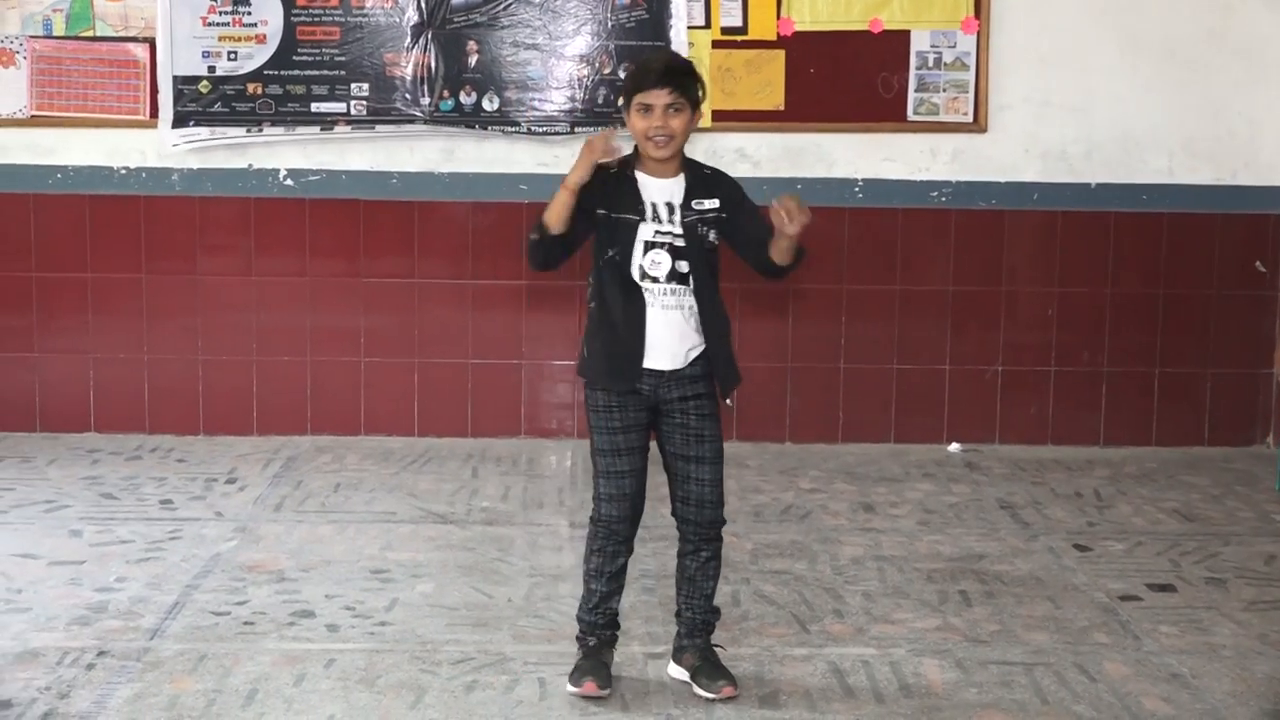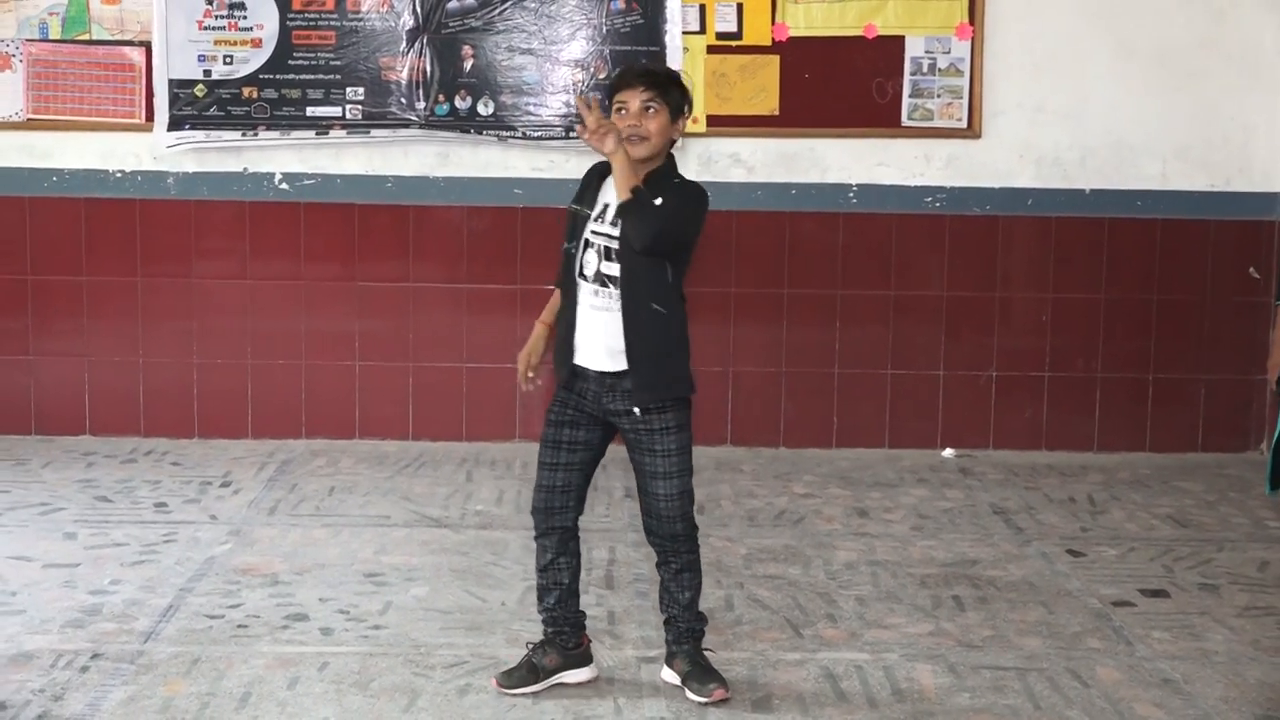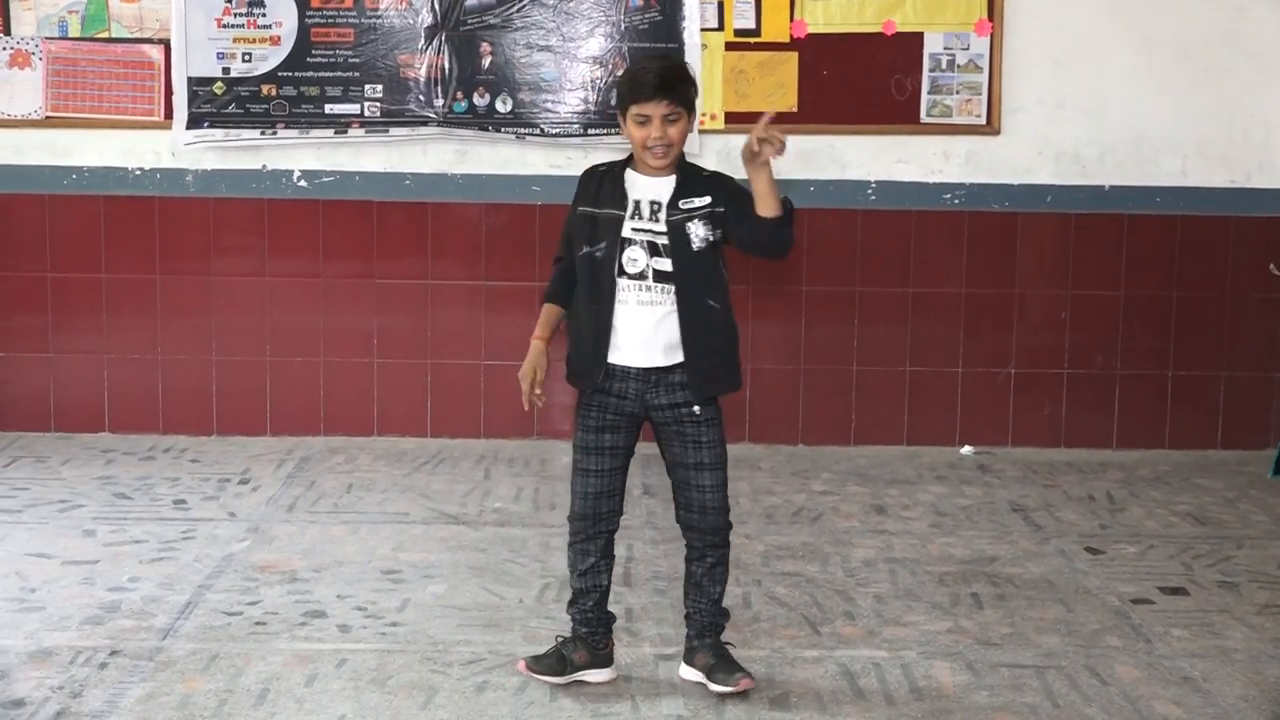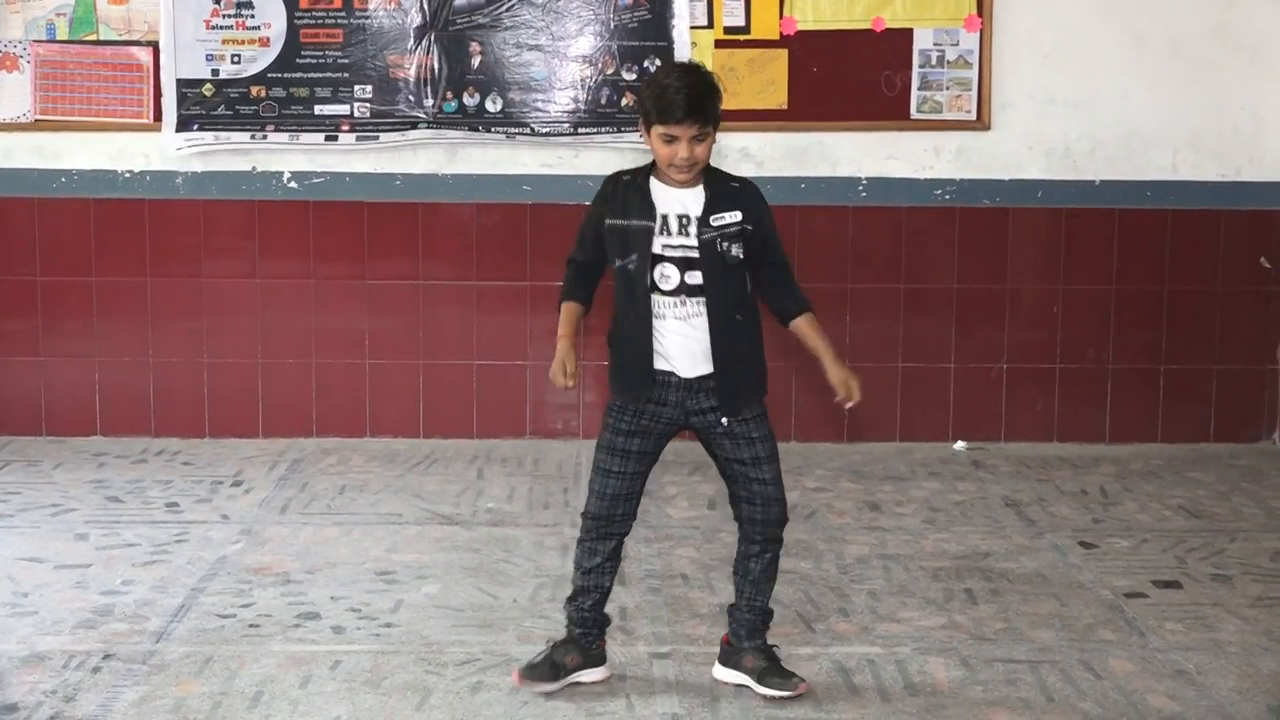
dt=0.7s
person 1, frame 1
left shoulder: (718, 190)
right shoulder: (601, 185)
left elbow: (771, 264)
right elbow: (543, 255)
left wrist: (788, 232)
right wrist: (576, 175)
left hip: (692, 379)
right hip: (618, 378)
left knee: (702, 516)
right knee: (615, 513)
left ankle: (694, 645)
right ankle: (596, 642)
person 1, frame 2
left shoulder: (684, 199)
right shoulder: (594, 181)
left elbow: (640, 236)
left wrist: (622, 160)
right wrist: (540, 333)
left hip: (651, 389)
right hip: (580, 382)
left knee: (671, 524)
right knee: (551, 511)
left ankle: (684, 650)
right ankle: (564, 645)
person 1, frame 3
left shoulder: (713, 193)
right shoulder: (596, 185)
left elbow: (774, 243)
right elbow: (566, 276)
left wrist: (760, 167)
right wrist: (538, 348)
left hip: (686, 384)
right hip: (607, 381)
left knee: (707, 520)
right knee: (590, 517)
left ankle: (704, 645)
right ankle: (590, 642)
person 1, frame 4
left shoulder: (741, 199)
right shoulder: (618, 195)
left elbow: (780, 287)
right elbow: (582, 271)
left wrist: (829, 360)
right wrist: (565, 340)
left hip: (727, 388)
right hip: (643, 385)
left knee: (764, 517)
right knee: (604, 516)
left ankle: (743, 650)
right ankle: (581, 644)
